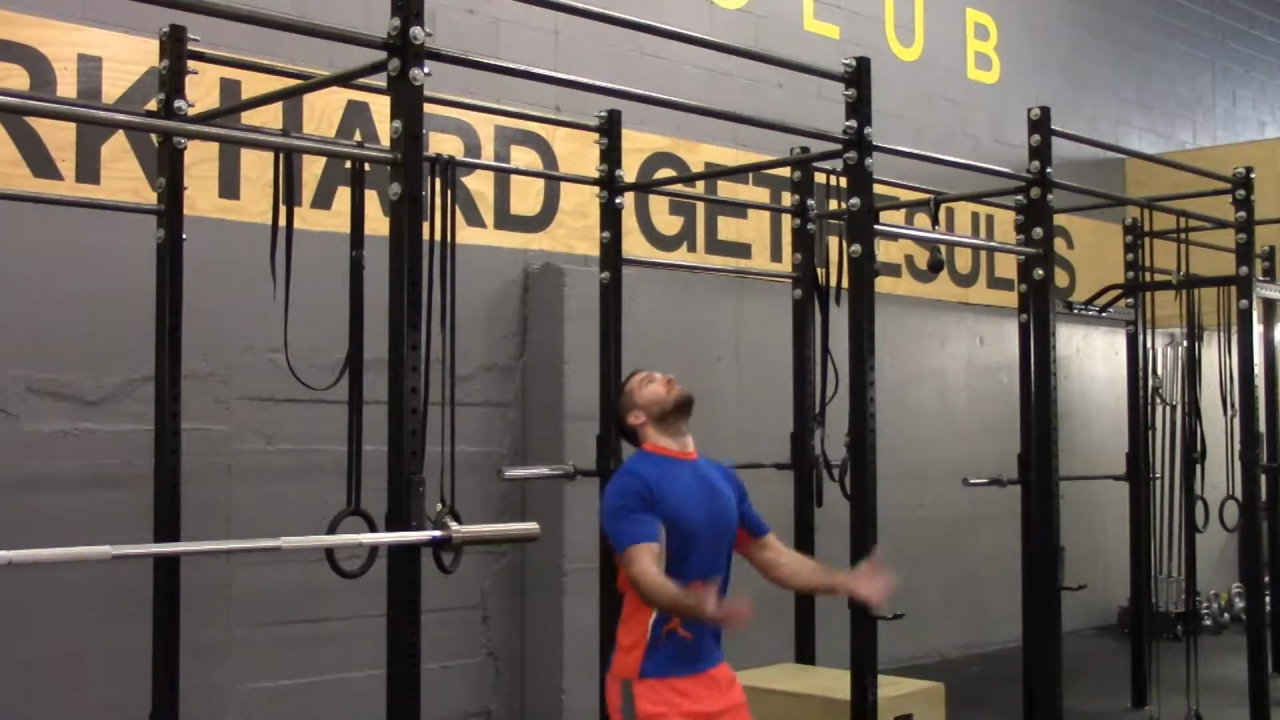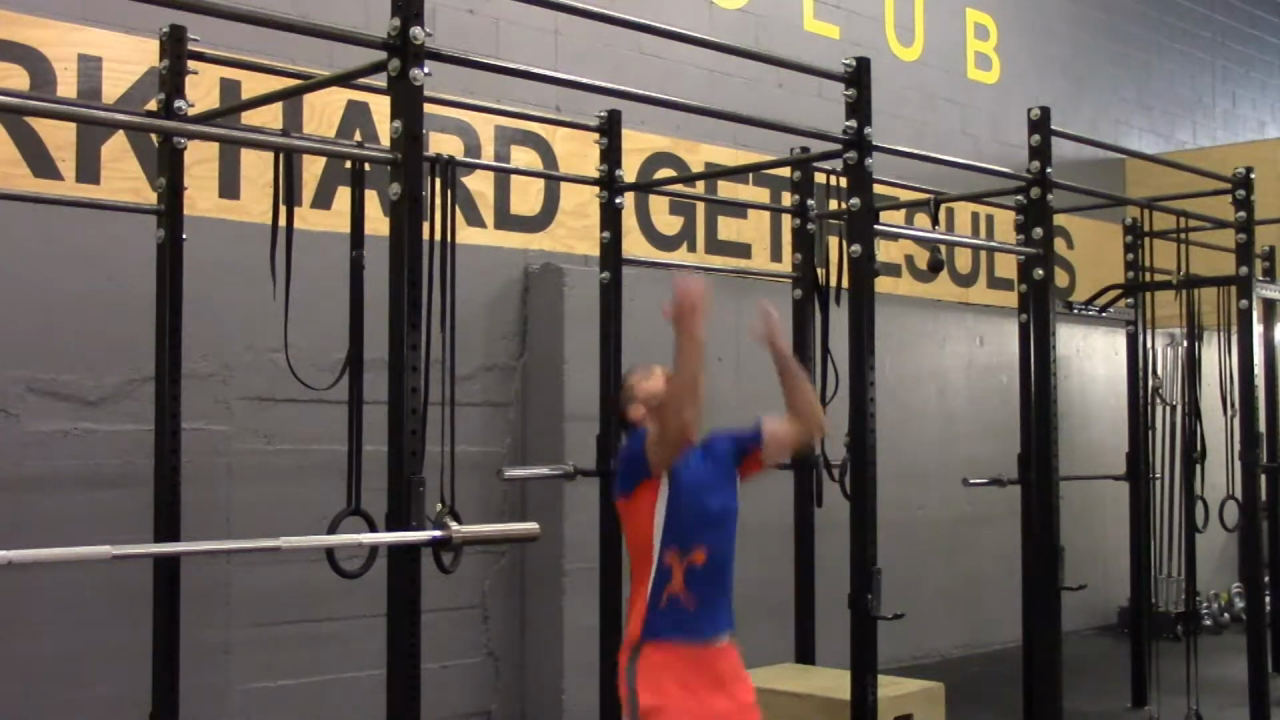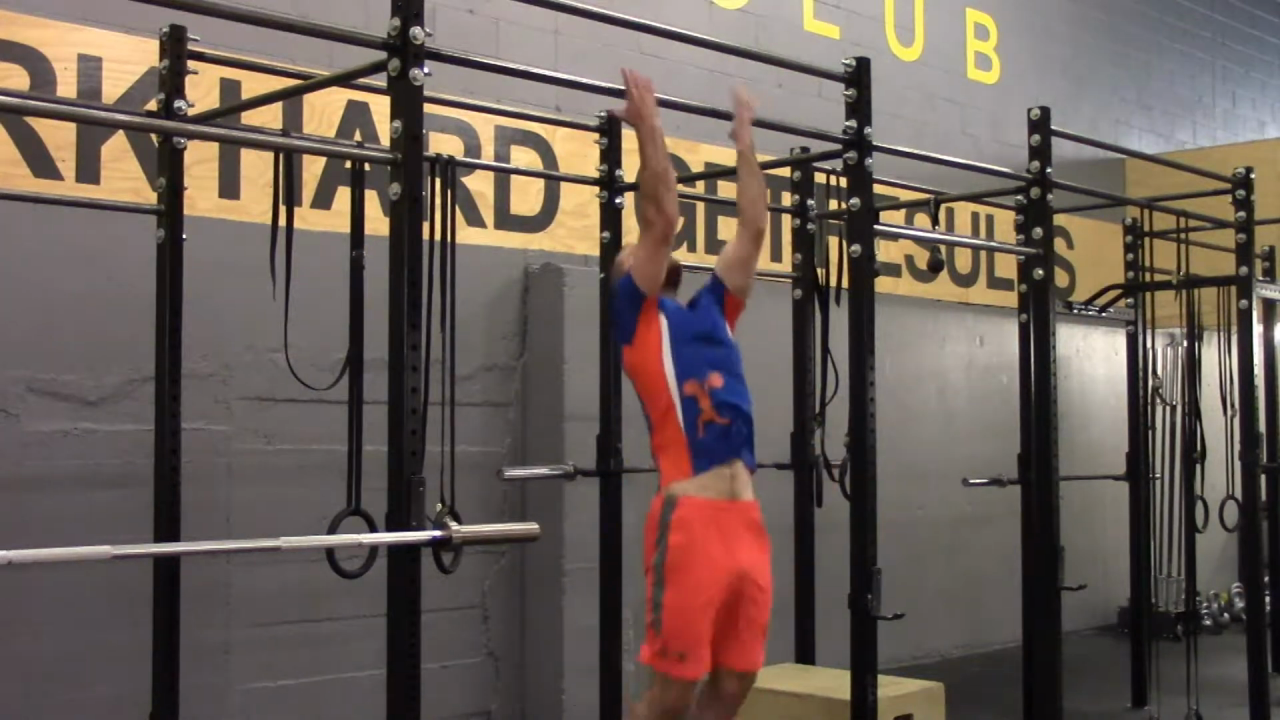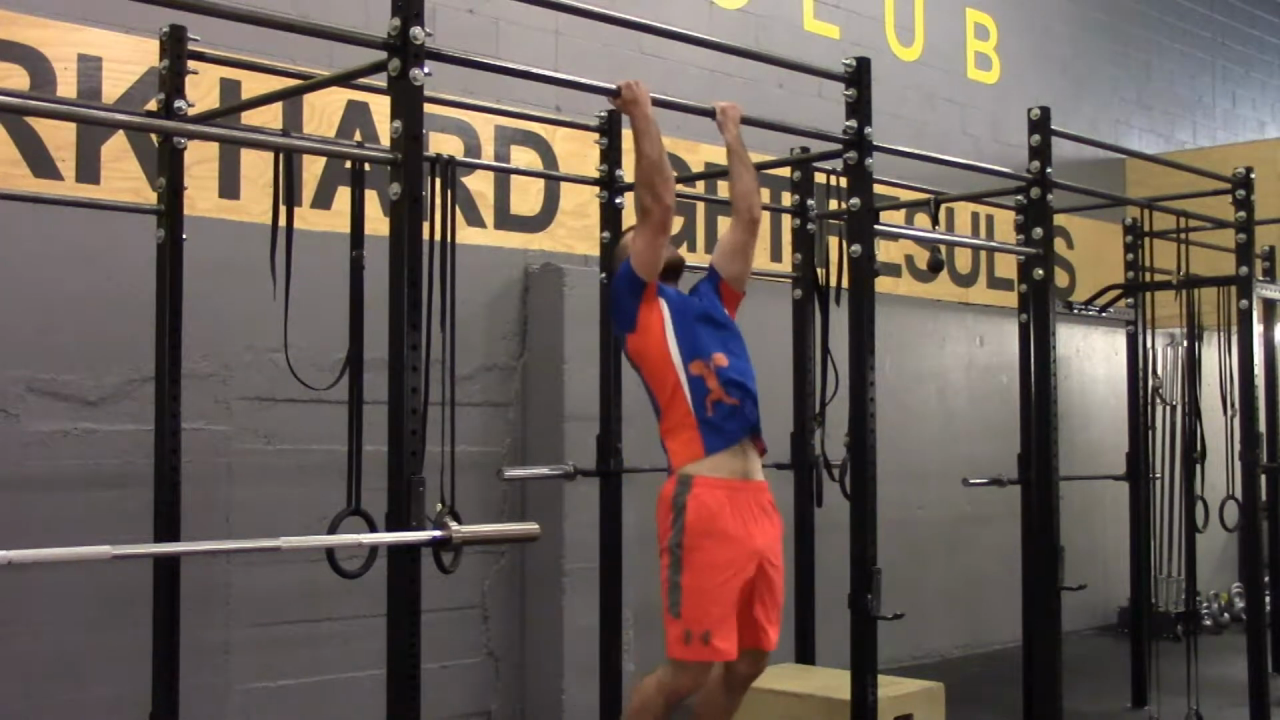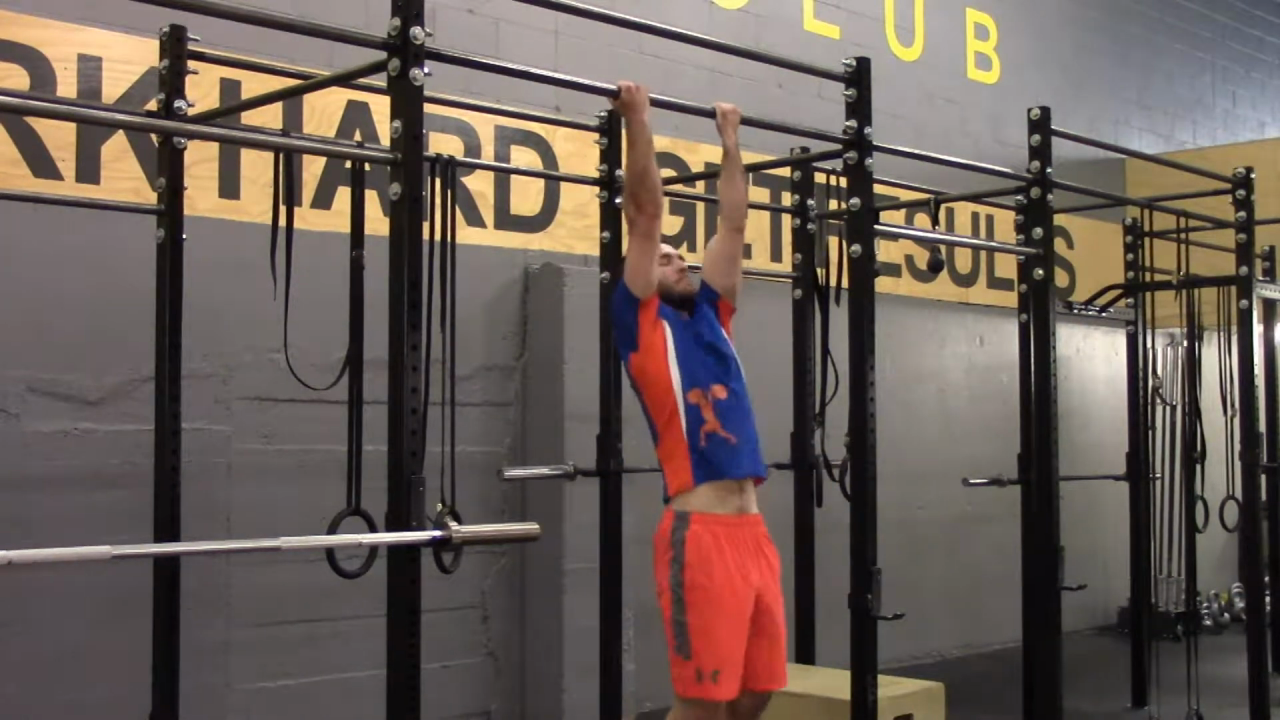
dt=0.2s
person 1, frame 1
left shoulder: (721, 478)
right shoulder: (634, 482)
left elbow: (772, 556)
right elbow: (644, 575)
left wrist: (842, 582)
right wrist: (698, 608)
left hip: (711, 672)
right hip: (650, 679)
person 1, frame 2
left shoulder: (723, 452)
right shoulder: (636, 459)
left elbow: (805, 429)
right elbow: (676, 437)
left wrist: (781, 349)
right wrist: (687, 338)
left hip: (718, 654)
right hip: (658, 656)
person 1, frame 3
left shoulder: (711, 314)
right shoulder: (639, 320)
left elbow: (753, 230)
right elbow: (662, 218)
left wrist: (745, 137)
right wrist: (647, 126)
left hip: (747, 521)
right hip: (689, 523)
person 1, frame 4
left shoulder: (711, 298)
right shoulder: (640, 303)
left elbow: (747, 220)
right elbow: (659, 207)
left wrist: (733, 137)
right wrist: (642, 118)
left hip: (756, 500)
right hip: (703, 501)
left knee: (746, 661)
right knee: (691, 665)
person 1, frame 5
left shoulder: (712, 318)
right shoulder: (645, 324)
left elbow: (733, 226)
right elbow: (646, 215)
left wrist: (729, 139)
right wrist: (637, 120)
left hip: (752, 534)
right hip: (698, 536)
